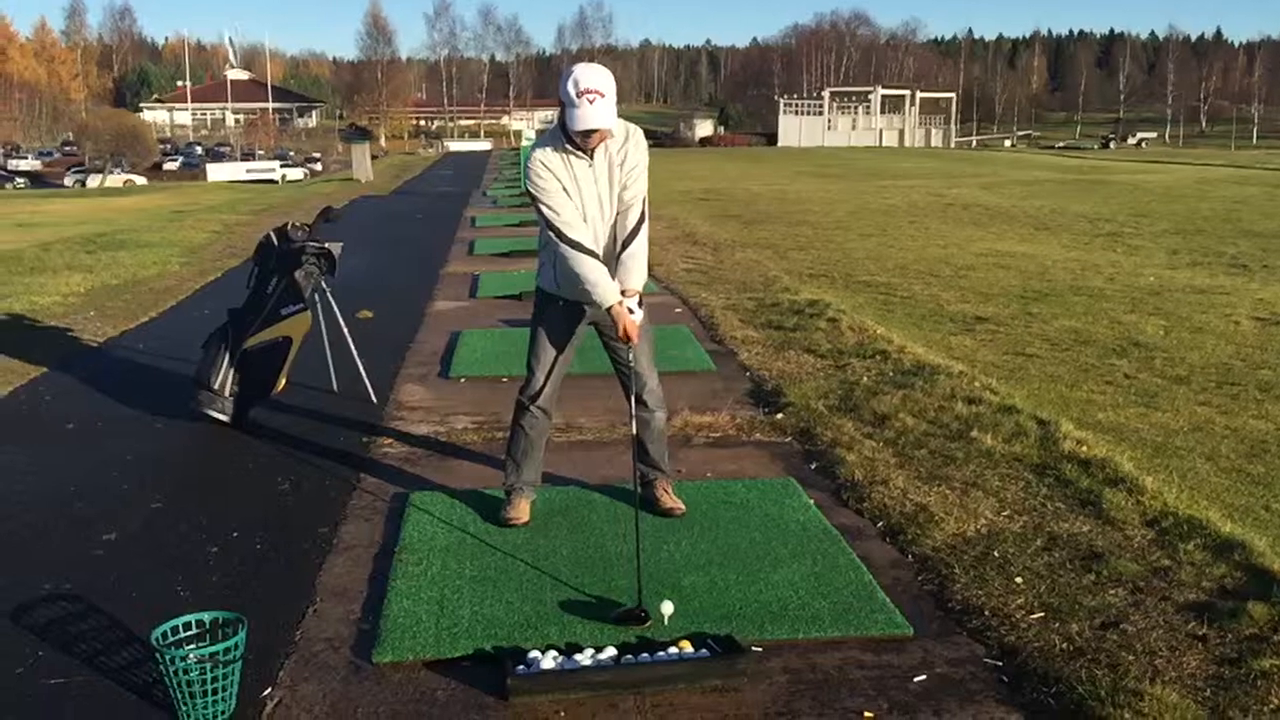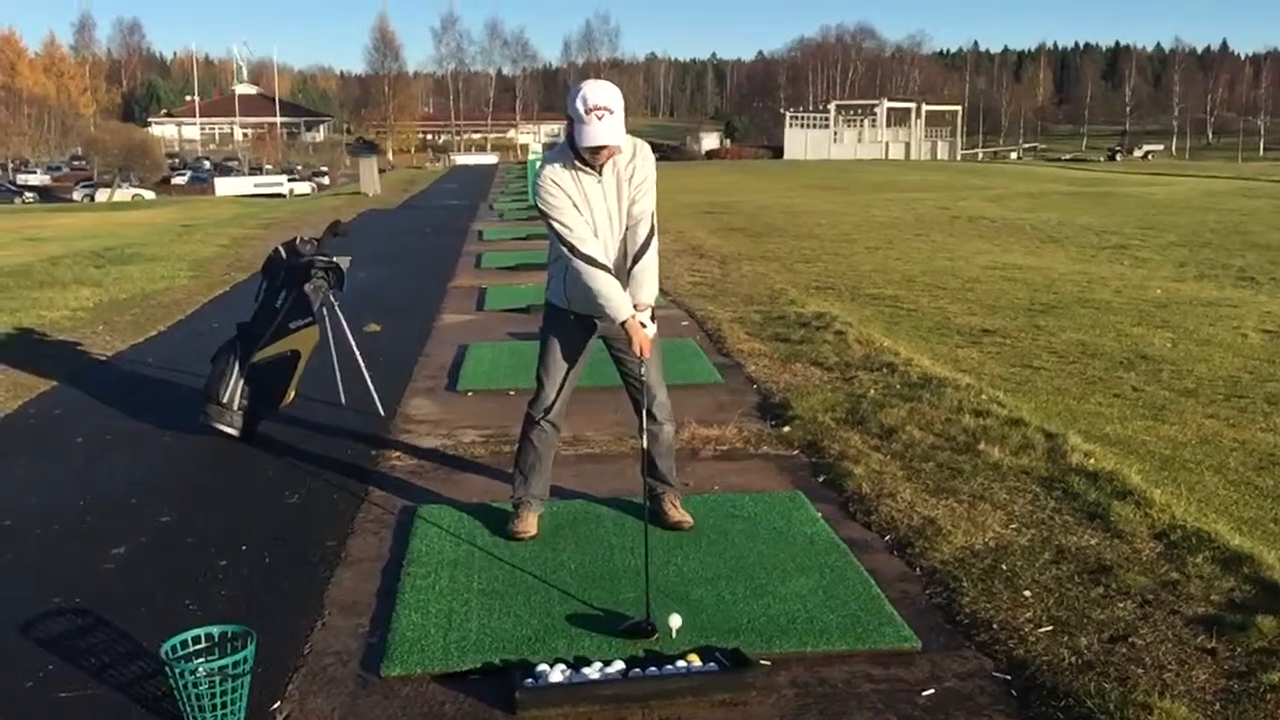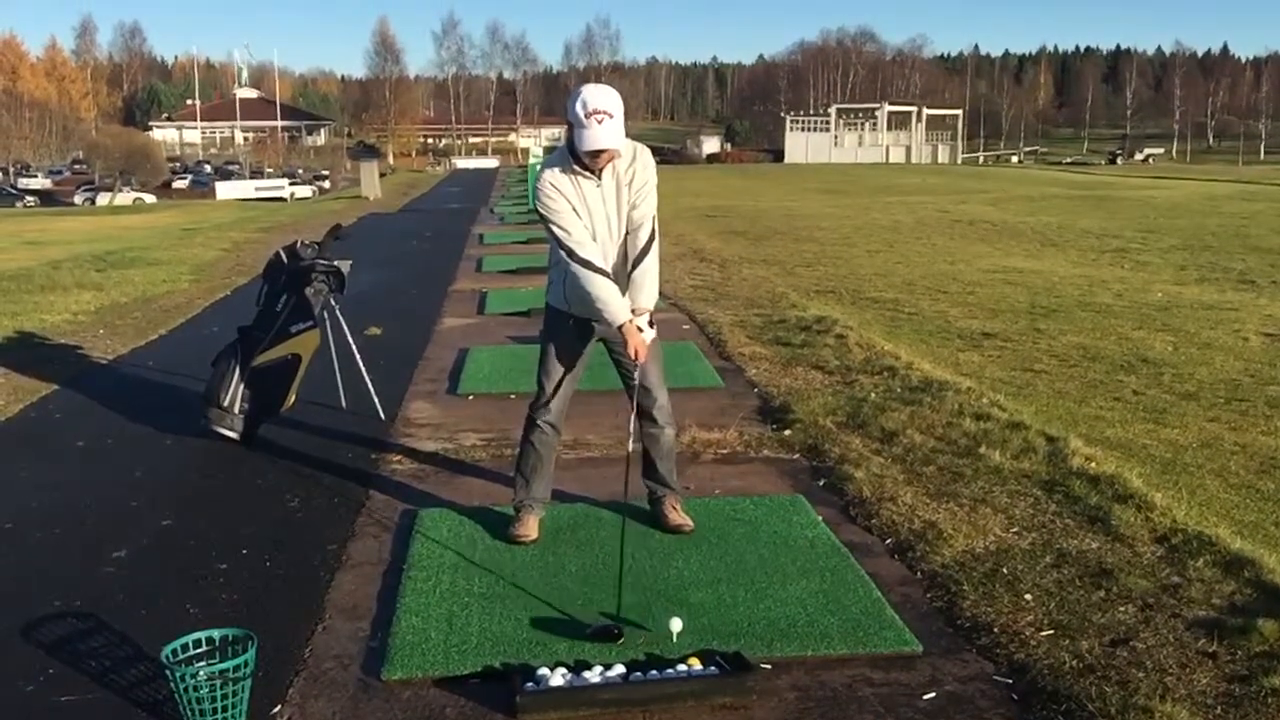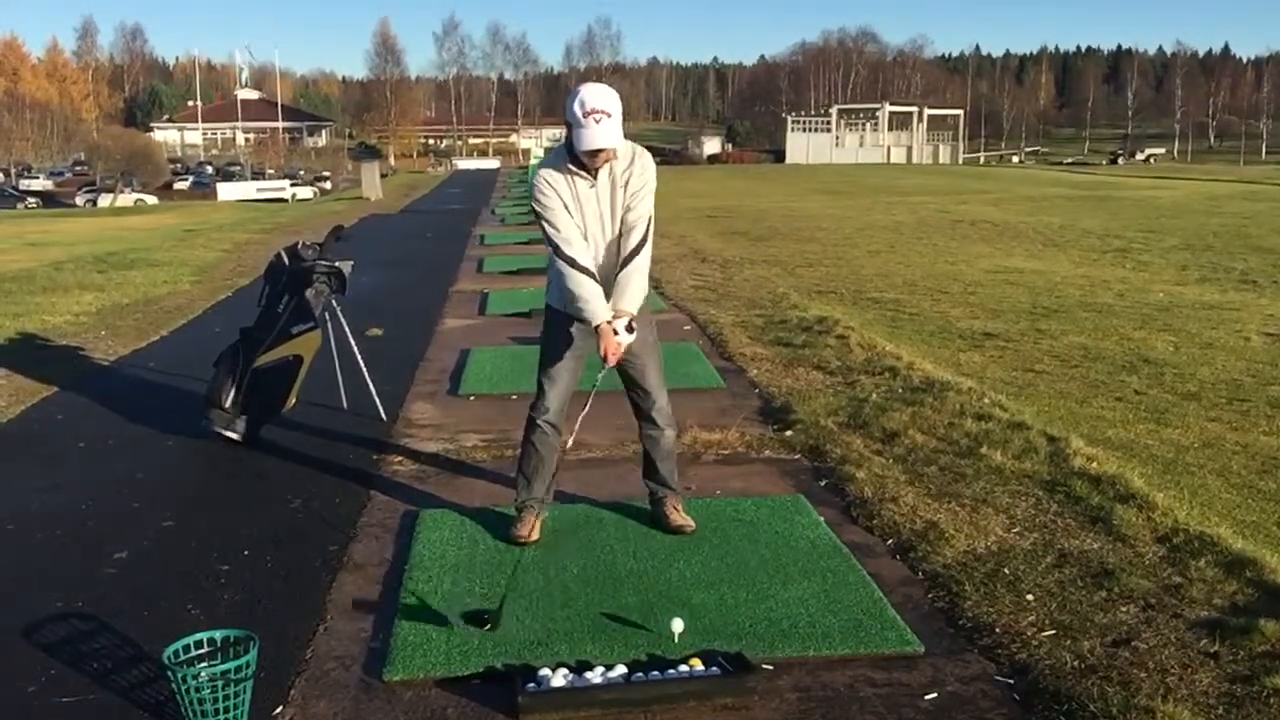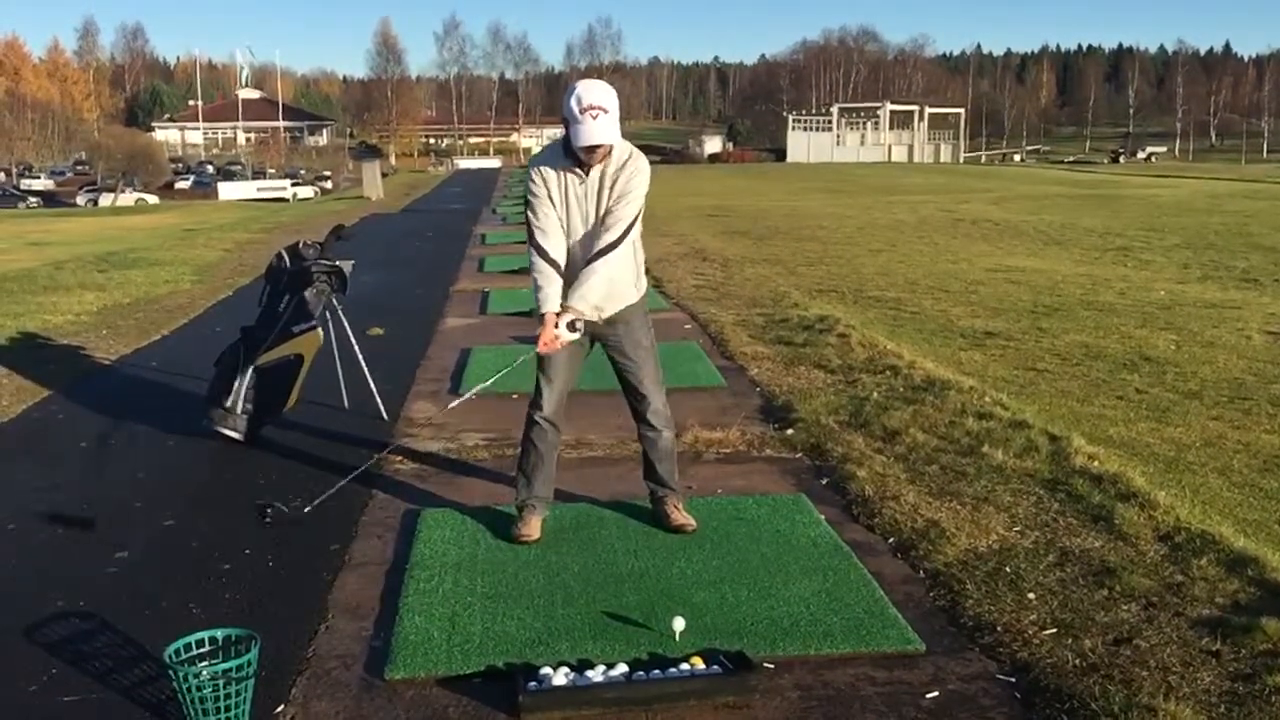
dt=1s
person 1, frame 1
left shoulder: (630, 141)
right shoulder: (542, 161)
left elbow: (633, 220)
right elbow: (571, 239)
left wrist: (628, 292)
right wrist: (609, 304)
left hip: (619, 290)
right hip: (562, 293)
left knee: (647, 389)
right knee: (537, 393)
left ankle: (655, 480)
right ankle: (520, 489)
person 1, frame 2
left shoulder: (638, 156)
right shoulder: (552, 177)
left elbow: (642, 234)
right elbow: (584, 253)
left wrist: (642, 305)
right wrist: (625, 317)
left hip: (631, 304)
right hip: (572, 306)
left knee: (656, 403)
right knee: (546, 407)
left ankle: (663, 493)
right ankle: (527, 502)
person 1, frame 3
left shoulder: (638, 160)
right shoulder: (551, 181)
left elbow: (644, 238)
right elbow: (581, 257)
left wrist: (640, 310)
right wrist: (620, 321)
left hip: (630, 308)
right hip: (571, 308)
left knee: (656, 404)
right knee: (546, 409)
left ankle: (664, 495)
right ankle: (529, 505)
person 1, frame 4
left shoulder: (638, 163)
right shoulder: (548, 179)
left elbow: (636, 244)
right elbow: (570, 256)
left wrist: (622, 312)
right wrist: (599, 323)
left hip: (627, 305)
right hip: (570, 308)
left knee: (655, 404)
right knee: (547, 409)
left ankle: (665, 497)
right ankle: (530, 505)
person 1, frame 5
left shoulder: (632, 165)
right shoulder: (543, 169)
left elbow: (611, 244)
right elbow: (545, 246)
left wrist: (575, 309)
right wrist: (550, 312)
left hip: (621, 303)
right hip: (562, 306)
left knee: (652, 404)
right knee: (545, 408)
left ankle: (666, 496)
right ankle: (531, 505)
